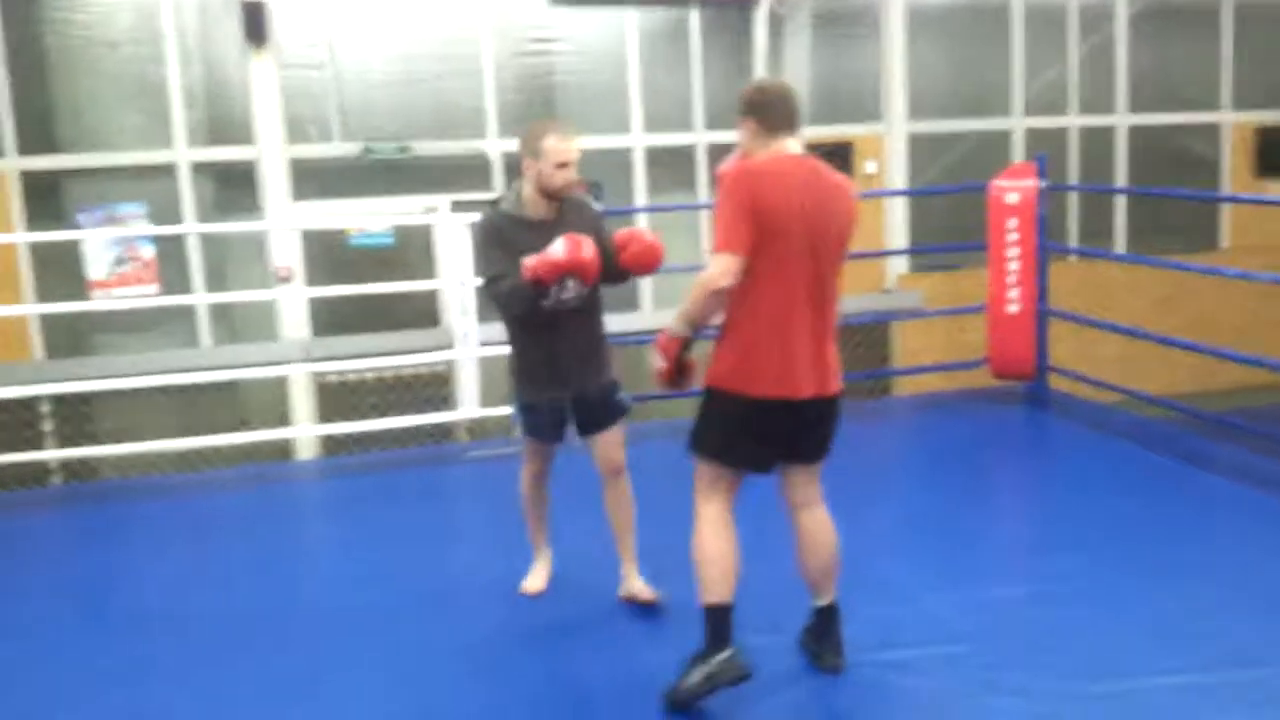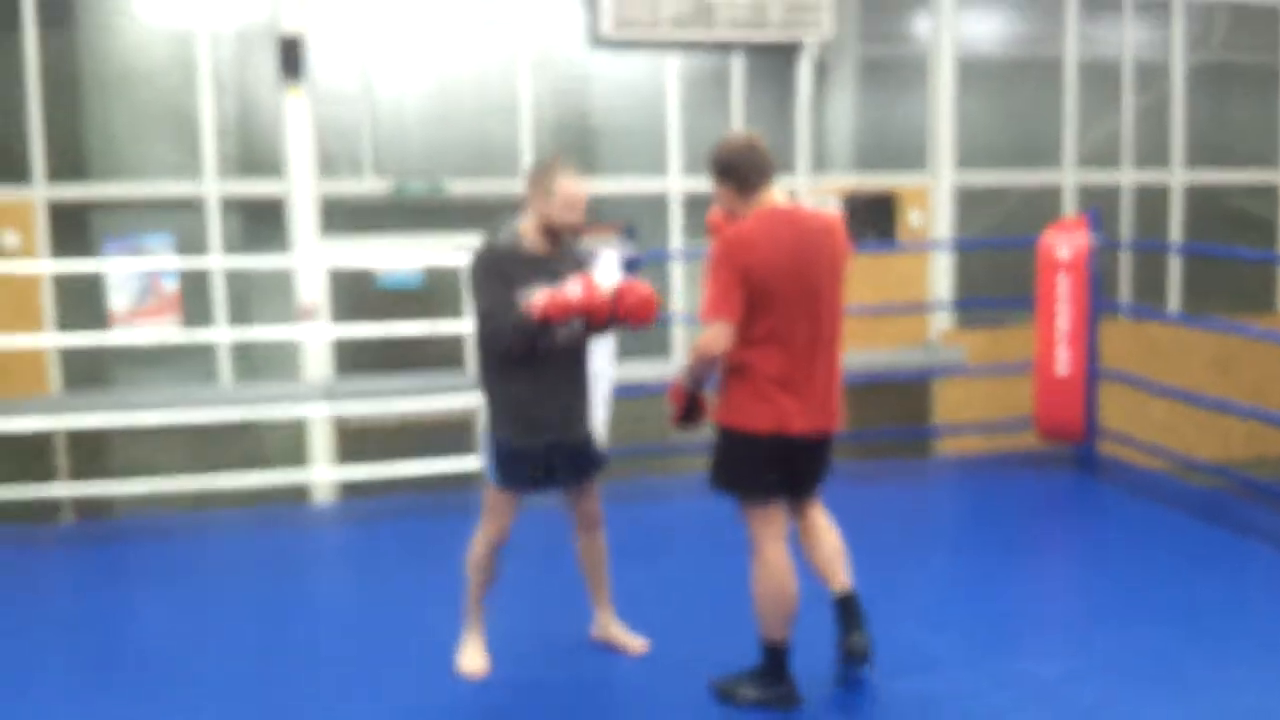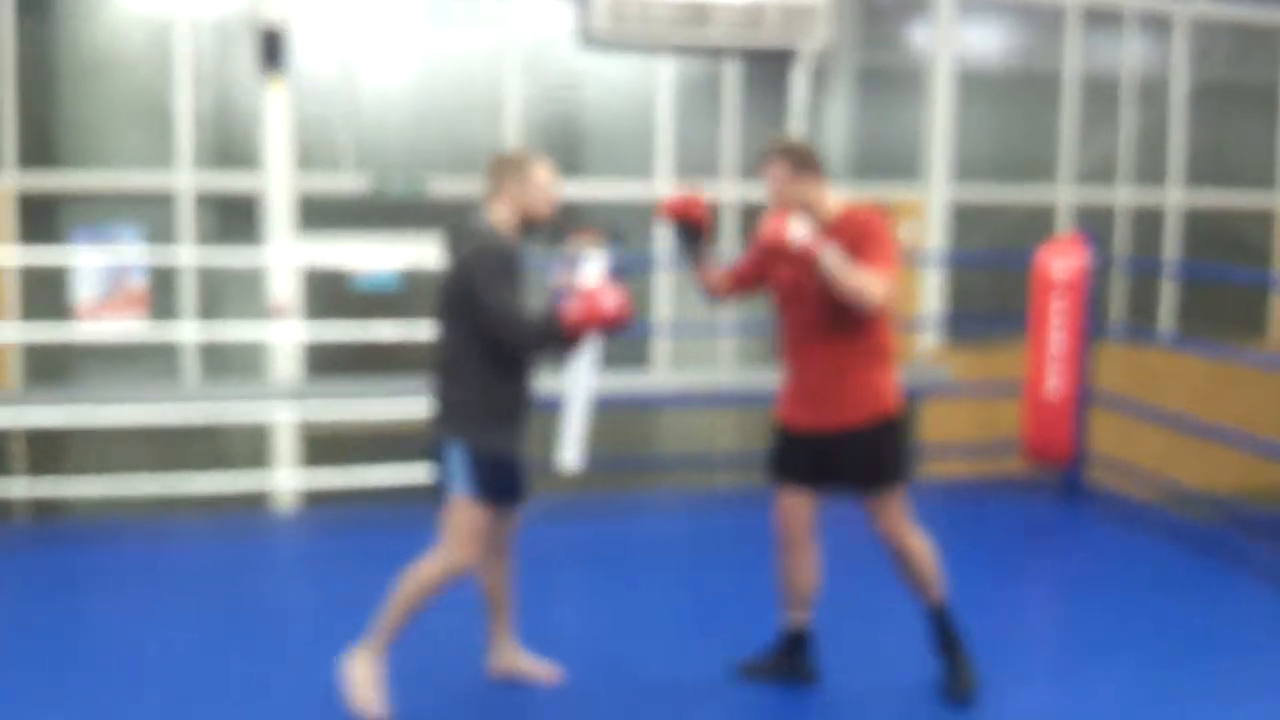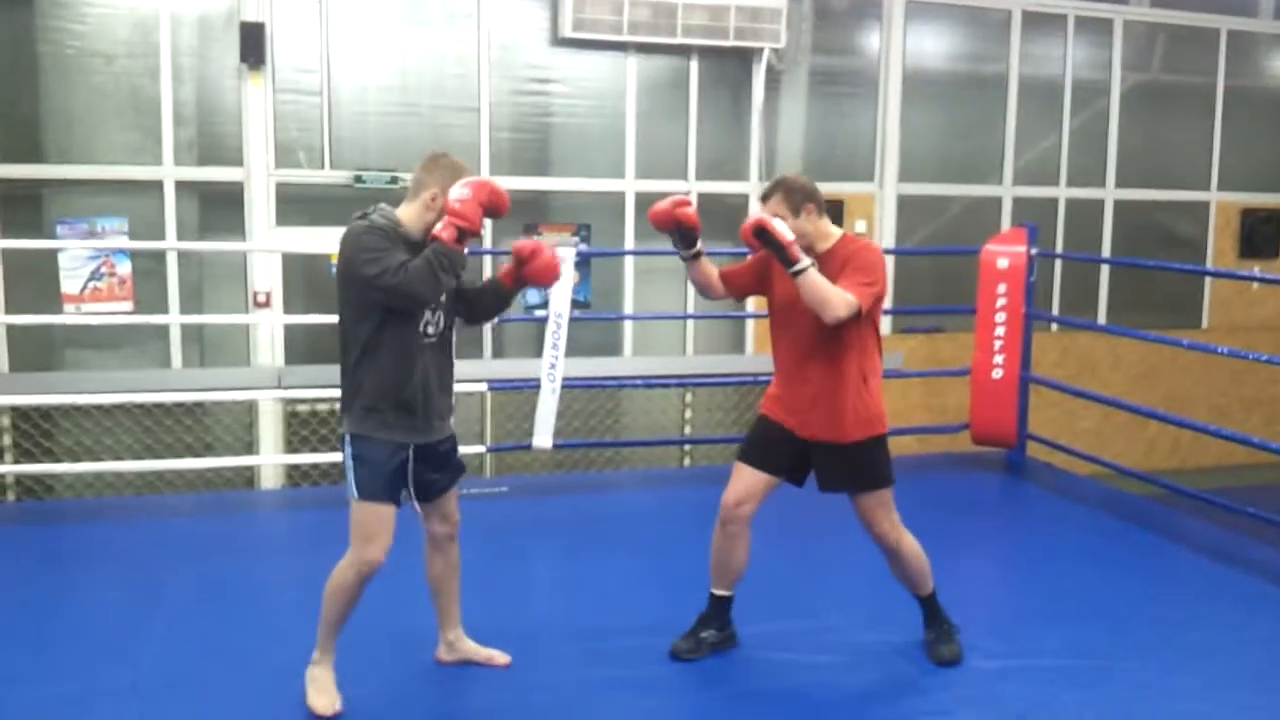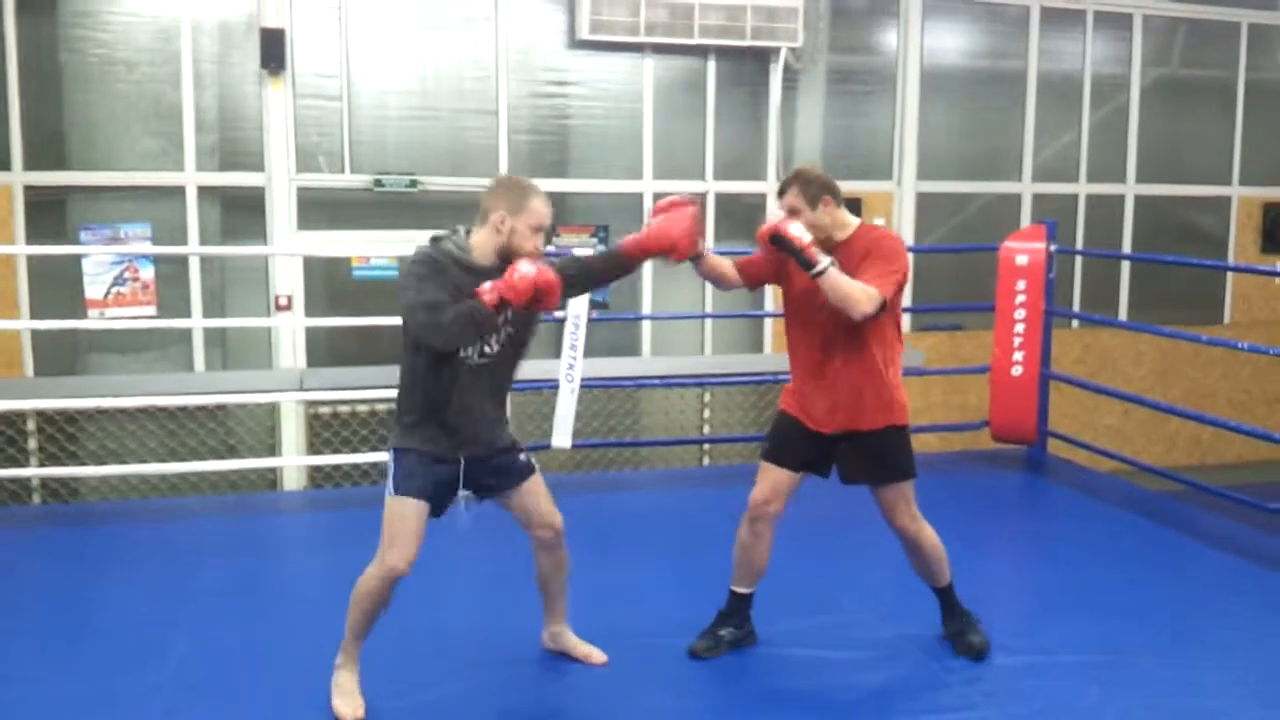
dt=1s
person 1, frame 1
left shoulder: (747, 182)
right shoulder: (840, 188)
left elbow: (722, 278)
left wrist: (677, 334)
left hip: (747, 373)
right hip: (815, 374)
left knee: (712, 499)
right knee: (807, 499)
left ankle: (719, 644)
right ankle: (826, 634)
person 1, frame 2
left shoulder: (734, 243)
right shoulder: (831, 230)
left elbow: (715, 342)
left wrist: (686, 384)
left hip: (756, 412)
right hip: (817, 406)
left knee: (768, 539)
right knee: (807, 510)
left ankle: (775, 675)
right ankle: (852, 622)
person 1, frame 3
left shoulder: (867, 226)
right shoulder: (778, 239)
left elbow: (875, 298)
right elbow: (721, 288)
left wrist: (817, 250)
right wrist: (697, 246)
left hip: (865, 410)
right hip: (802, 413)
left knee: (894, 530)
right knee: (792, 527)
left ankle: (949, 644)
right ankle: (796, 649)
person 1, frame 4
left shoulder: (863, 255)
right shoulder: (773, 258)
left elbow: (835, 311)
right elbow: (715, 287)
left wrist: (791, 254)
right wrist: (689, 245)
left hip: (851, 421)
right hip: (786, 413)
left knee: (885, 530)
right knee: (733, 508)
left ankle: (936, 620)
right ankle: (715, 622)
person 1, frame 5
left shoulder: (884, 246)
right shoulder: (794, 249)
left elbow: (859, 306)
right elbow: (733, 276)
left wrist: (809, 255)
right wrist: (695, 253)
left hip: (874, 413)
right hip: (805, 409)
left knee: (905, 524)
right knee: (760, 508)
left ankle: (955, 614)
right ankle: (734, 620)
person 2, frame 1
left shoulder: (582, 212)
right shoulder: (497, 227)
left elbow: (607, 267)
right elbow: (504, 299)
left wrist: (630, 257)
right wrist: (540, 272)
left hip: (592, 367)
right hip: (538, 374)
left knee: (615, 467)
right knee: (537, 470)
left ankle: (630, 575)
right ankle: (541, 558)
person 2, frame 2
left shoulder: (568, 256)
right shoulder: (493, 262)
left elbow: (583, 321)
right elbow: (502, 335)
left wrist: (617, 309)
right wrist: (550, 308)
left hip: (568, 417)
right hip: (518, 422)
left knee: (592, 518)
right knee: (495, 531)
left ankle: (605, 620)
right ankle: (472, 634)
person 2, frame 3
left shoulder: (494, 250)
right shoulder: (486, 252)
right elbow: (514, 331)
left wrist: (564, 322)
right wrist: (580, 314)
left hip: (494, 426)
right hip: (472, 429)
left knee: (500, 540)
right knee: (458, 552)
left ankle: (504, 651)
right ankle: (367, 654)
person 2, frame 4
left shoulder: (427, 246)
right shoulder: (367, 238)
left elbow: (473, 309)
right elbow: (416, 288)
left wrist: (514, 275)
right wrist: (455, 229)
left hip: (430, 423)
right hip: (377, 427)
left knee: (446, 531)
right knee: (369, 553)
left ankle: (453, 640)
right ankle: (321, 664)
person 2, frame 5
left shoulder: (521, 270)
right shoulder: (430, 264)
left elbow: (591, 270)
right elbow: (434, 333)
left wrist: (645, 244)
right wrist: (499, 295)
left hip: (487, 437)
right hip: (423, 441)
left knee: (549, 531)
right knee: (394, 561)
left ankle: (556, 630)
right ankle: (346, 665)
